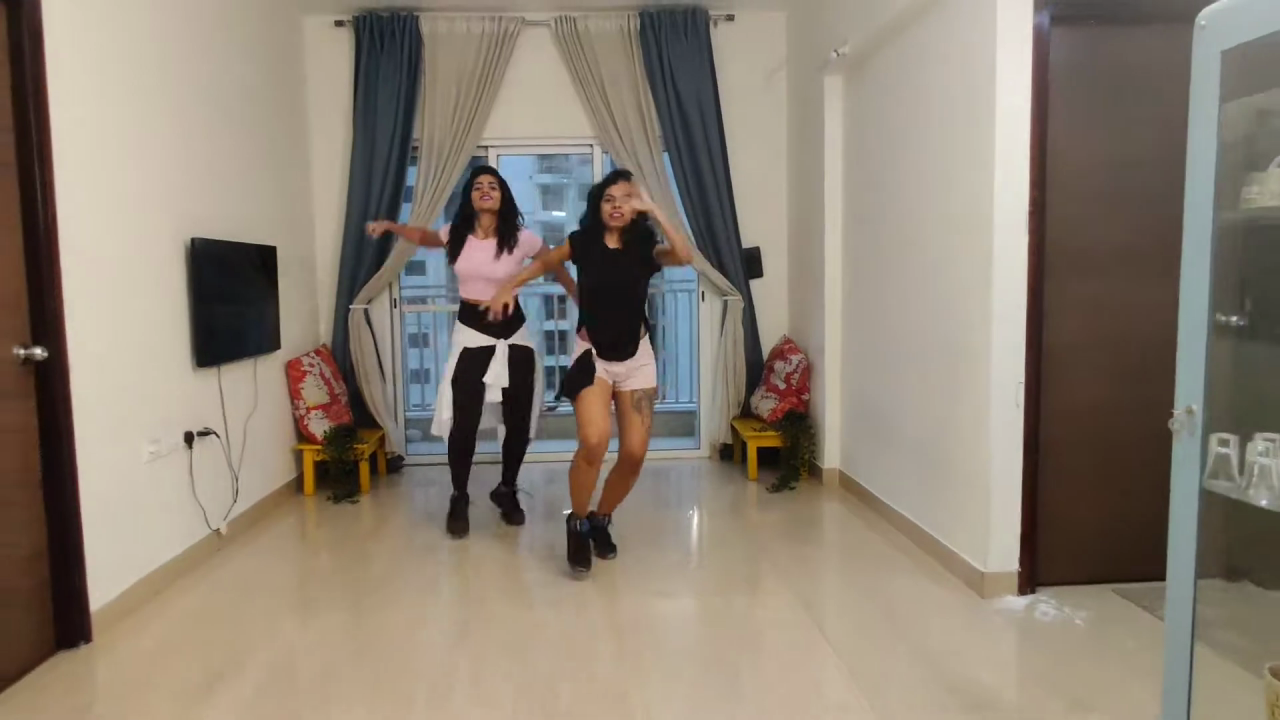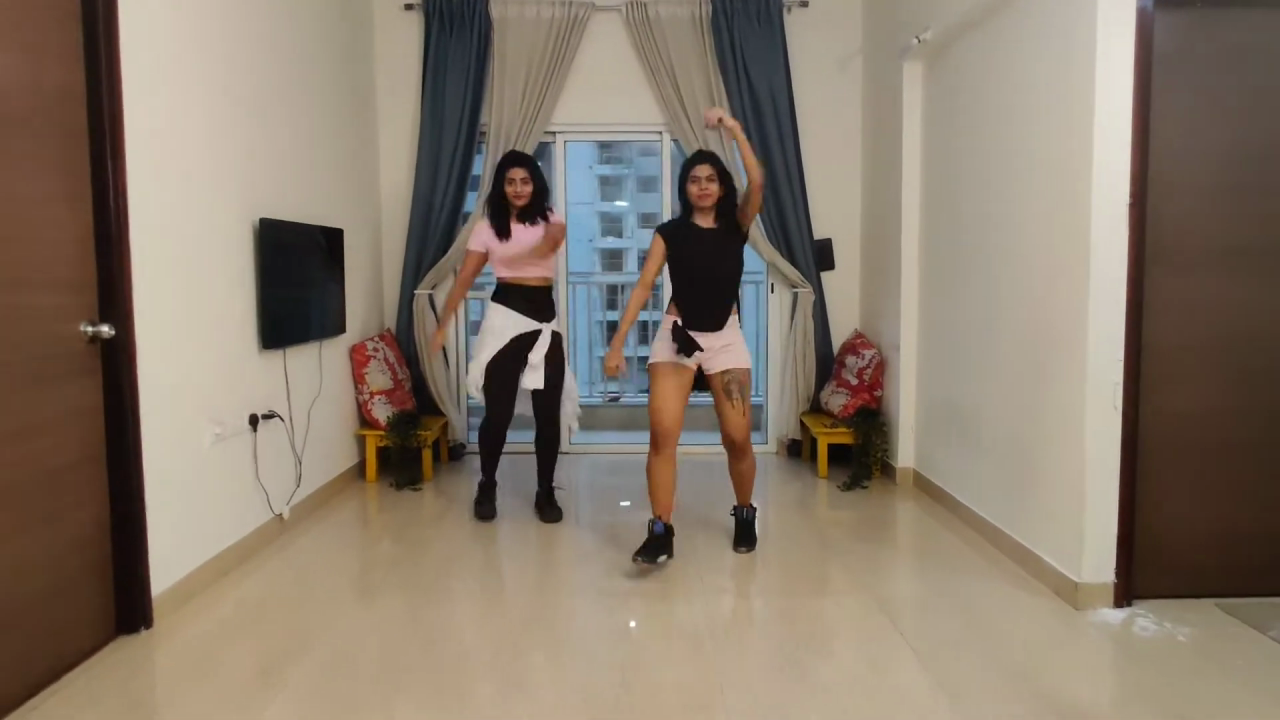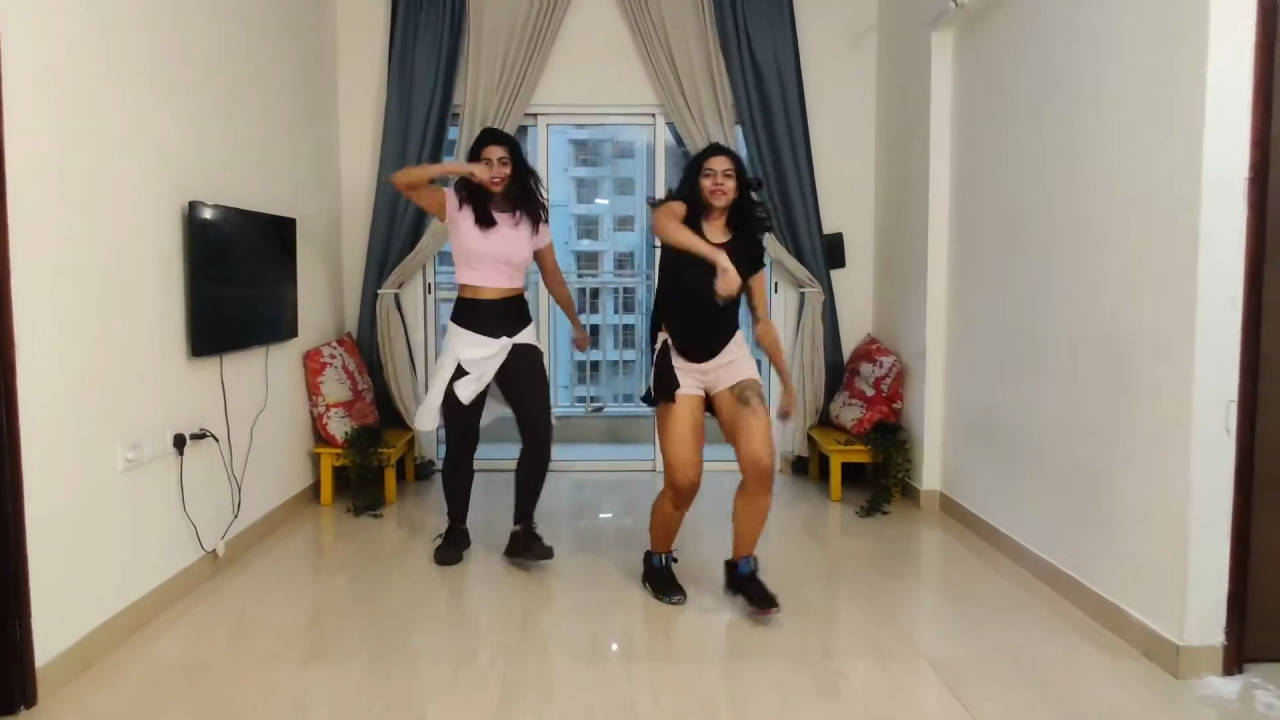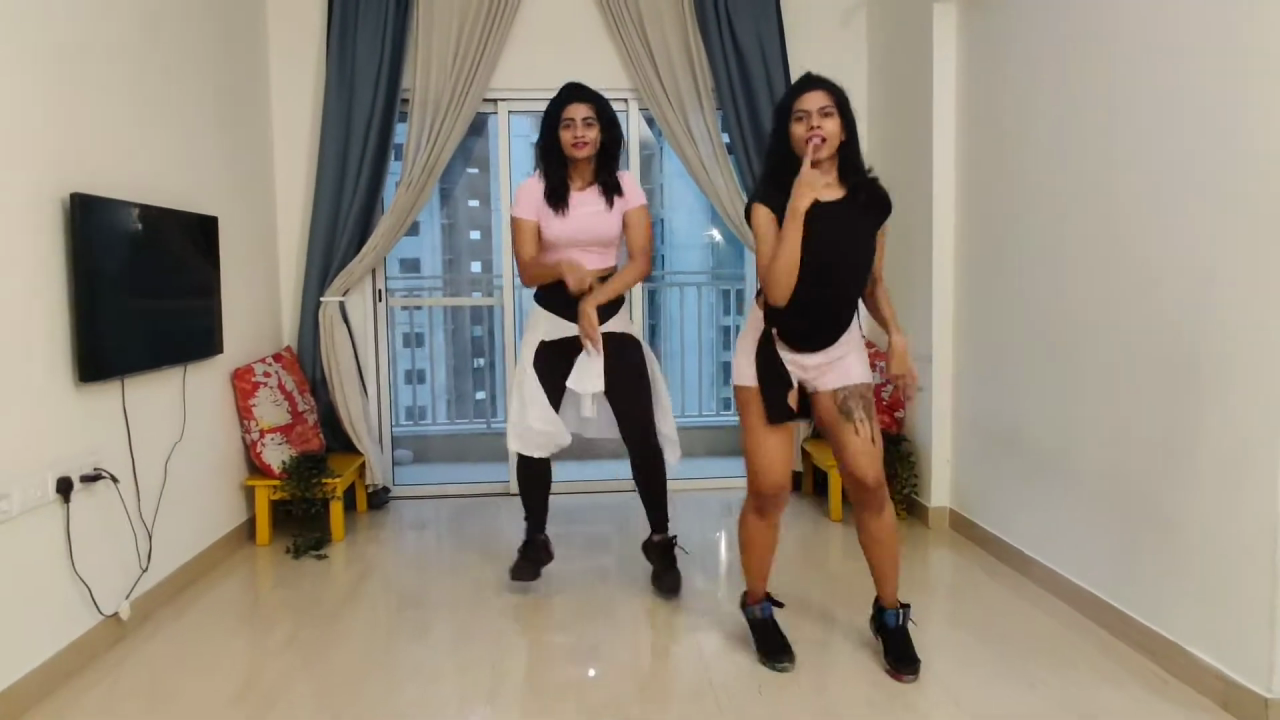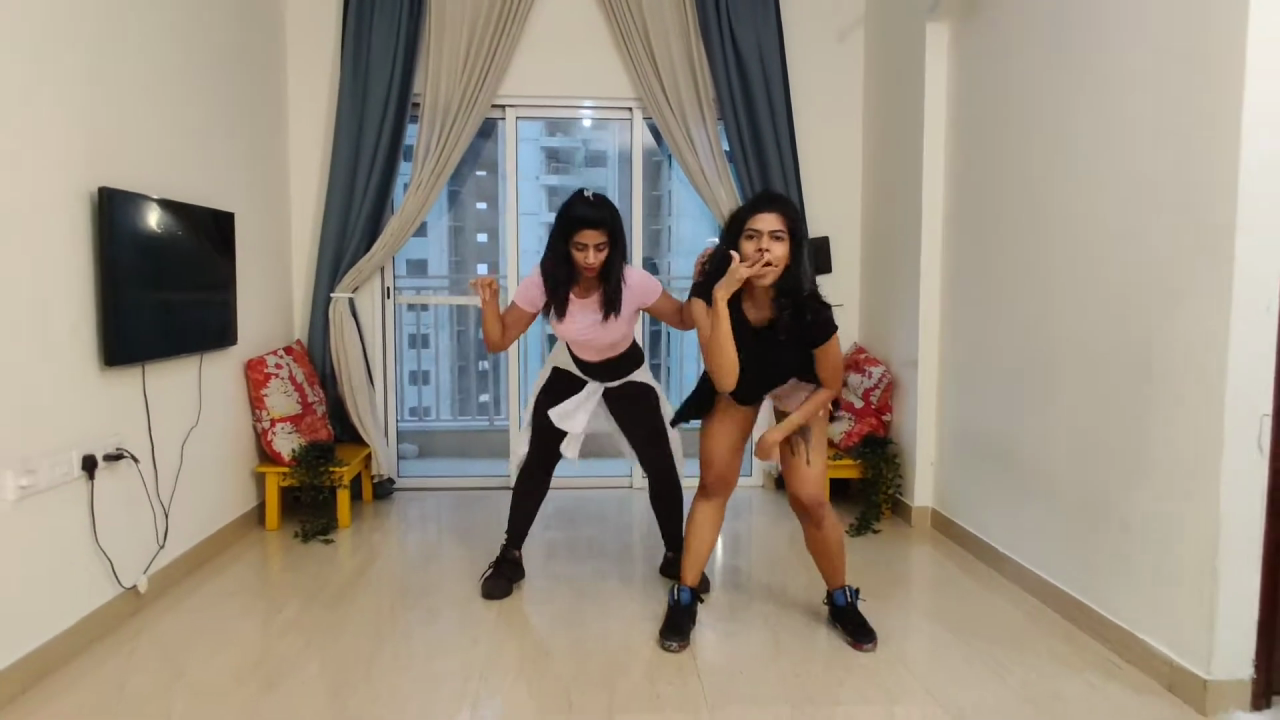
dt=1s
person 1, frame 1
left shoulder: (645, 243)
right shoulder: (581, 242)
left elbow: (685, 255)
right elbow: (542, 264)
left wrist: (655, 212)
right wrist: (507, 288)
left hip: (637, 359)
right hip: (592, 357)
left knee: (635, 453)
right knee: (593, 443)
left ankle: (600, 521)
right ankle: (578, 525)
person 1, frame 2
left shoulder: (737, 224)
right shoulder: (669, 233)
left elbow: (757, 181)
right elbow: (641, 289)
left wrist: (733, 128)
right wrist: (617, 343)
left hip: (725, 339)
right hip: (676, 338)
left knee: (738, 439)
right knee: (663, 436)
left ankle: (745, 515)
right ankle: (660, 533)
person 1, frame 3
left shoulder: (752, 240)
right shoulder: (680, 217)
left elbow: (762, 316)
right elbow: (665, 219)
left wrist: (786, 379)
right wrist: (717, 256)
left hip: (730, 359)
right hip: (677, 361)
left knee: (761, 463)
right knee: (683, 482)
left ankle: (742, 569)
right ankle: (657, 561)
person 1, frame 4
left shoulder: (870, 200)
right shoulder: (769, 202)
right elbow: (777, 292)
left wrist: (895, 335)
right wrist: (797, 206)
left hip: (839, 351)
right hip: (771, 348)
left knee: (868, 486)
right knee: (769, 489)
left ankle: (890, 615)
right ankle: (758, 609)
person 1, frame 5
left shoulder: (808, 308)
right shoulder: (711, 294)
left elbow: (829, 387)
right elbow: (726, 382)
left wrist: (782, 431)
right wrist: (720, 297)
left hip: (799, 388)
right hip: (735, 383)
left knee: (808, 500)
right knee: (716, 481)
left ankle: (842, 600)
right ankle: (683, 599)
person 2, frame 1
left shoulder: (522, 237)
right shoulder: (456, 234)
left elbow: (556, 268)
right elbow: (426, 236)
right wrist: (392, 226)
left hip: (513, 334)
right hip: (472, 333)
left knee: (518, 422)
right knee: (464, 421)
left ankle: (506, 491)
right ankle: (459, 501)
person 2, frame 2
left shoulder: (551, 220)
right shoulder: (487, 227)
left elbow: (552, 242)
right elbow: (464, 279)
left wrist: (517, 256)
right wrist: (443, 324)
left hip: (546, 319)
right hip: (507, 316)
left knee: (549, 414)
right knee: (499, 411)
left ankle: (546, 493)
right ankle: (487, 485)
person 2, frame 3
left shoulder: (532, 218)
right shoulder: (460, 205)
left elbow: (552, 274)
right elbow: (402, 181)
left wrist: (575, 319)
right wrist: (450, 168)
left hip: (518, 333)
right hip: (466, 333)
left knee: (539, 434)
right knee: (460, 443)
left ankle: (522, 533)
right ankle: (456, 530)
person 2, frame 4
left shoulder: (624, 187)
right shoulder: (534, 190)
left elbow: (642, 262)
right elbow: (528, 274)
left wrist: (596, 295)
right wrist: (564, 270)
left hip: (612, 318)
right hip: (552, 319)
left knee: (642, 434)
right knee: (533, 436)
left ankle: (661, 542)
right ankle: (535, 540)
person 2, frame 5
left shoulder: (633, 282)
right shoulder: (542, 284)
left elbow: (684, 319)
right elbow: (498, 341)
right wrist: (489, 300)
left hip: (627, 377)
right hip: (570, 372)
left knee: (660, 465)
right knee: (539, 461)
left ankle: (676, 555)
right ankle: (510, 557)
